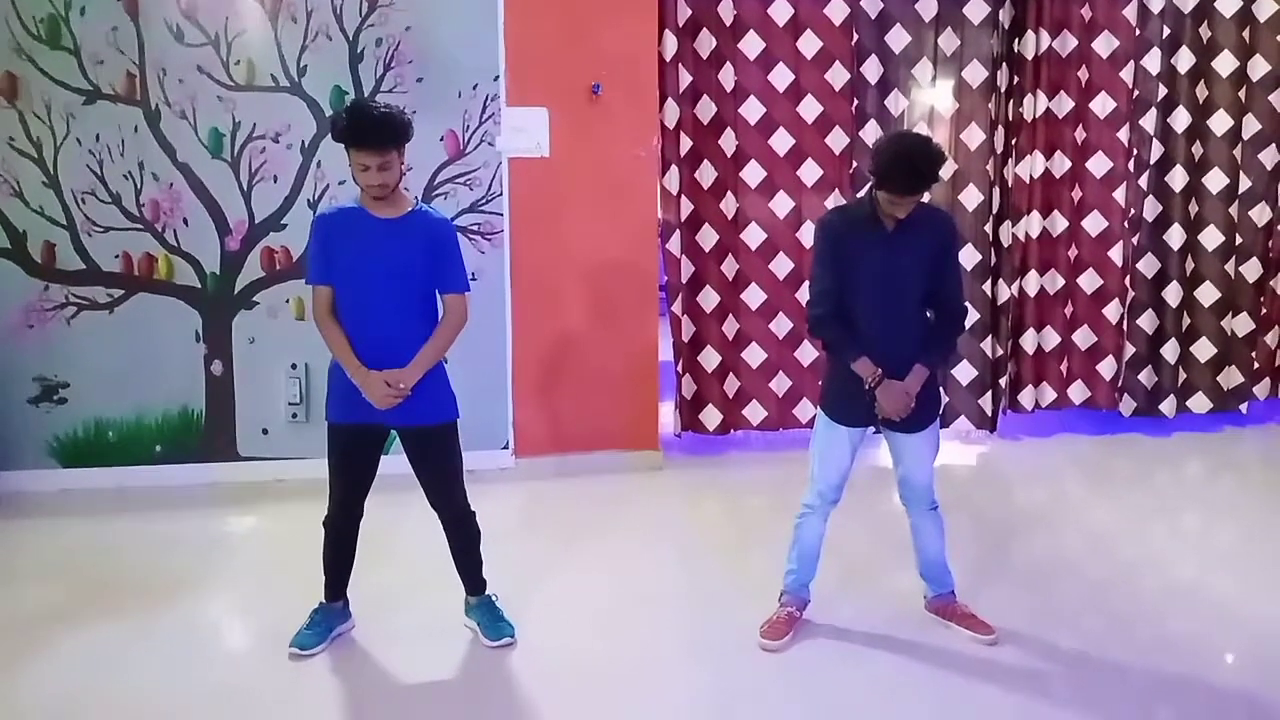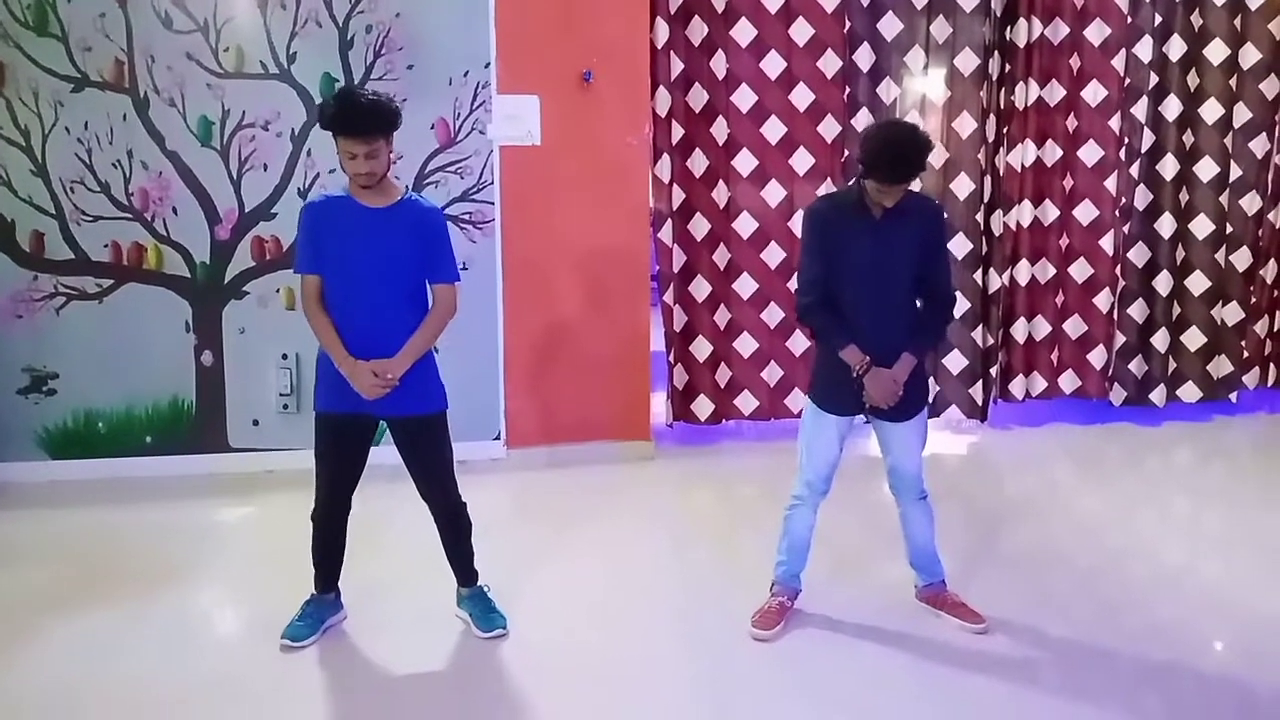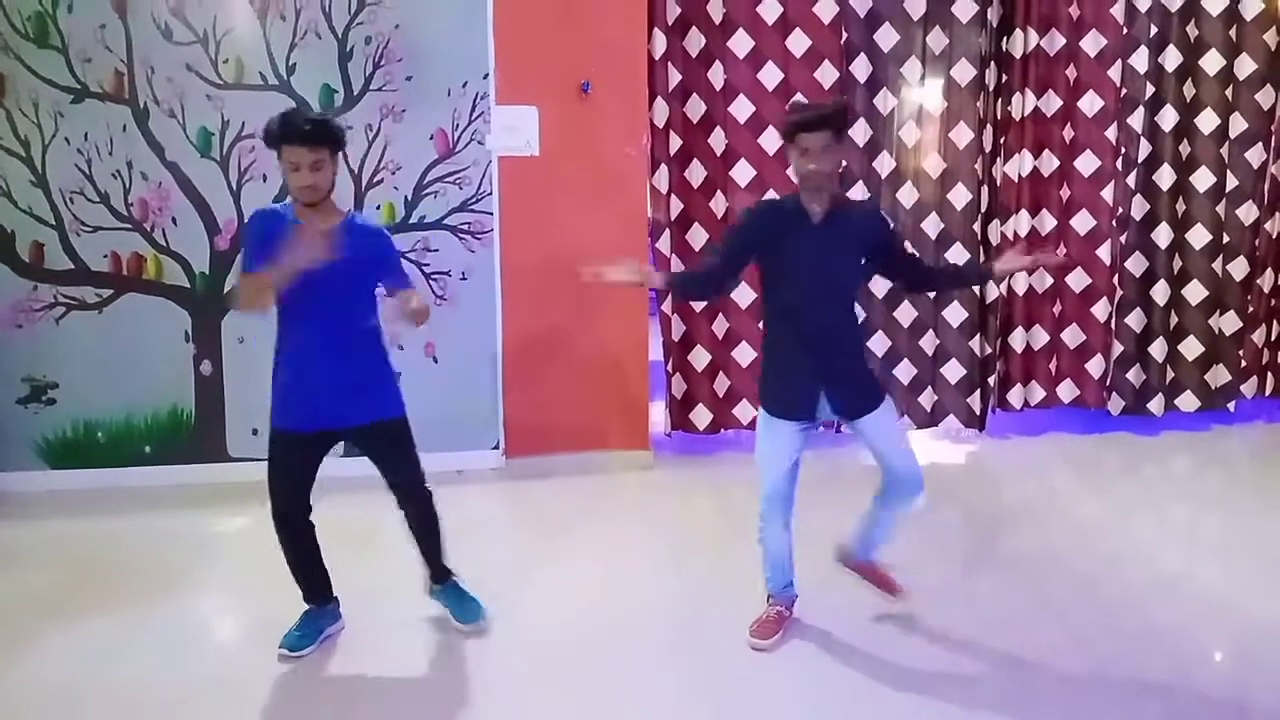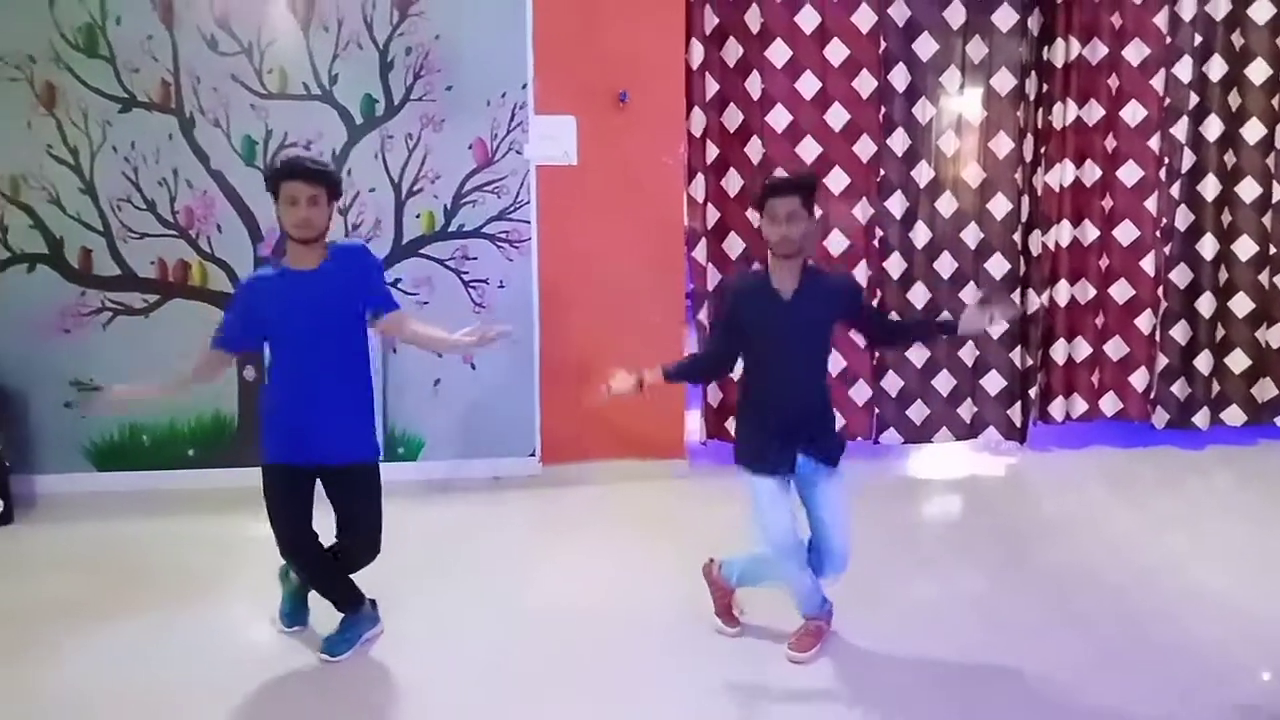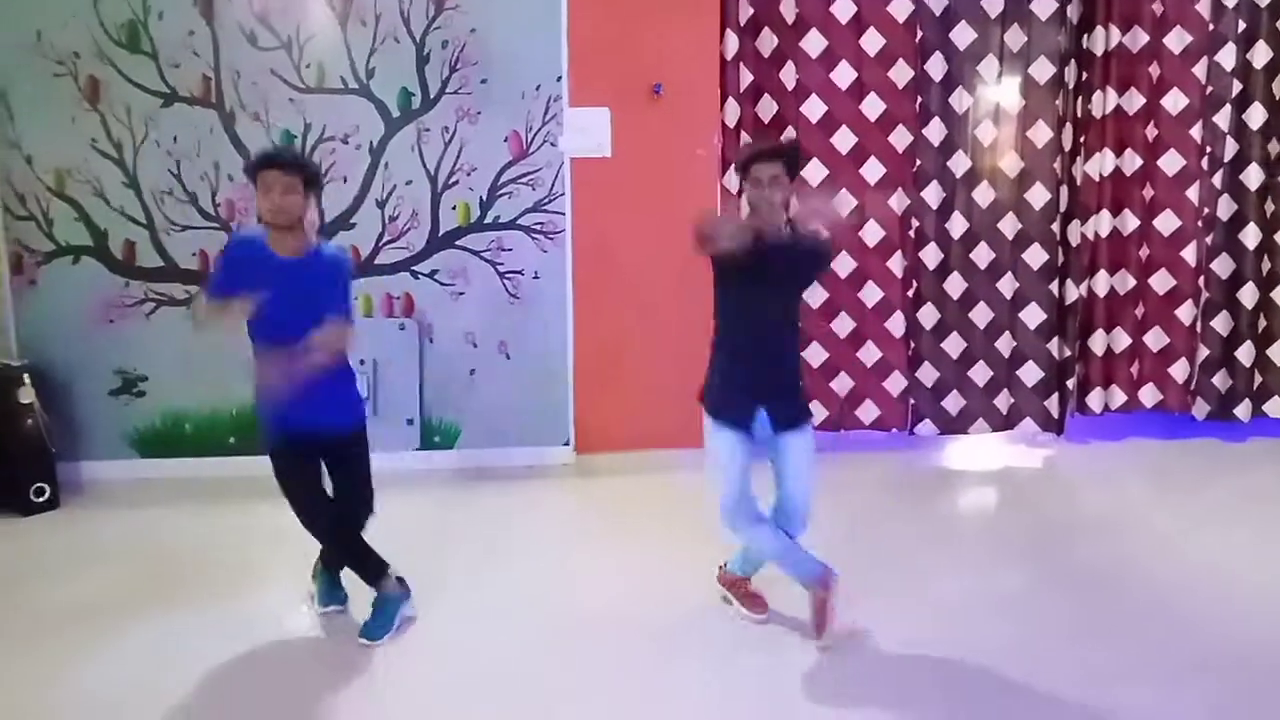
dt=0.4s
person 1, frame 1
left shoulder: (436, 229)
right shoulder: (329, 227)
left elbow: (456, 313)
right elbow: (322, 311)
left wrist: (408, 376)
right wrist: (364, 378)
left hip: (426, 397)
right hip: (352, 397)
left knee: (453, 506)
right knee: (343, 509)
left ankle: (478, 600)
right ankle: (333, 607)
person 1, frame 2
left shoulder: (425, 218)
right shoulder: (318, 215)
left elbow: (445, 303)
right elbow: (311, 300)
left wrist: (395, 366)
right wrist: (350, 368)
left hip: (414, 387)
right hip: (340, 388)
left knee: (443, 496)
right knee: (330, 500)
left ankle: (470, 591)
right ankle: (325, 598)
person 1, frame 3
left shoulder: (369, 237)
right shoulder: (265, 227)
left elbow: (414, 304)
right elbow: (248, 300)
left wrist: (414, 306)
right wrist: (291, 263)
left hip: (372, 399)
right hip: (299, 404)
left knee: (414, 495)
right knee: (288, 512)
left ankle: (443, 583)
right ankle: (321, 606)
person 1, frame 4
left shoulder: (357, 262)
right shoulder: (258, 291)
left elbow: (398, 327)
right elbow: (215, 362)
left wrist: (459, 341)
right wrist: (150, 390)
left hip: (351, 440)
right hip: (285, 444)
left knee: (361, 545)
right knee: (297, 544)
left ankle: (301, 576)
right ankle: (358, 611)
person 1, frame 5
left shoulder: (334, 263)
right shoulder: (241, 252)
left elbow: (338, 337)
right elbow: (205, 311)
left wrist: (296, 364)
right wrist: (231, 307)
left hip: (340, 413)
right hip: (283, 420)
left knee: (353, 514)
right knee: (317, 514)
left ankle: (332, 563)
right ankle: (388, 587)
person 2, frame 1
left shoulder: (939, 229)
right shoulder: (837, 227)
left elbow: (951, 317)
right elbow: (823, 319)
left wrist: (912, 382)
right wrist: (876, 380)
left hip: (914, 389)
right hip: (848, 388)
left knee: (922, 499)
right knee: (819, 499)
left ankle: (942, 597)
right ankle: (793, 600)
person 2, frame 2
left shoulder: (927, 218)
right shoulder: (824, 215)
left elbow: (939, 306)
right elbow: (811, 307)
left wrist: (899, 369)
right wrist: (863, 368)
left hip: (902, 376)
right hip: (836, 376)
left knee: (910, 488)
right knee: (809, 489)
left ankle: (932, 585)
right ankle: (784, 590)
person 2, frame 3
left shoulder: (865, 220)
right shoulder: (763, 220)
left elbow: (916, 275)
right elbow: (707, 281)
left wrist: (991, 269)
right wrist: (648, 277)
left hip: (853, 377)
right hip: (786, 381)
left knee: (907, 478)
right knee: (775, 497)
left ankle: (861, 552)
right ankle: (780, 599)
person 2, frame 4
left shoulder: (835, 290)
right shoulder: (738, 294)
left elbow: (883, 332)
right elbow: (710, 364)
left wrist: (959, 326)
right wrist: (646, 378)
left hip: (818, 441)
right hip: (763, 444)
left knee: (833, 558)
right knee: (785, 548)
left ankle: (726, 574)
right ankle: (815, 614)
person 2, frame 5
left shoulder: (804, 248)
right shoulder: (728, 243)
left elbow: (817, 252)
right elbow: (710, 234)
left wrist: (815, 229)
right wrist: (743, 230)
left hip: (784, 401)
right hip: (730, 399)
left knee: (794, 515)
right knee: (737, 510)
left ankle: (738, 573)
right ankle: (816, 579)
